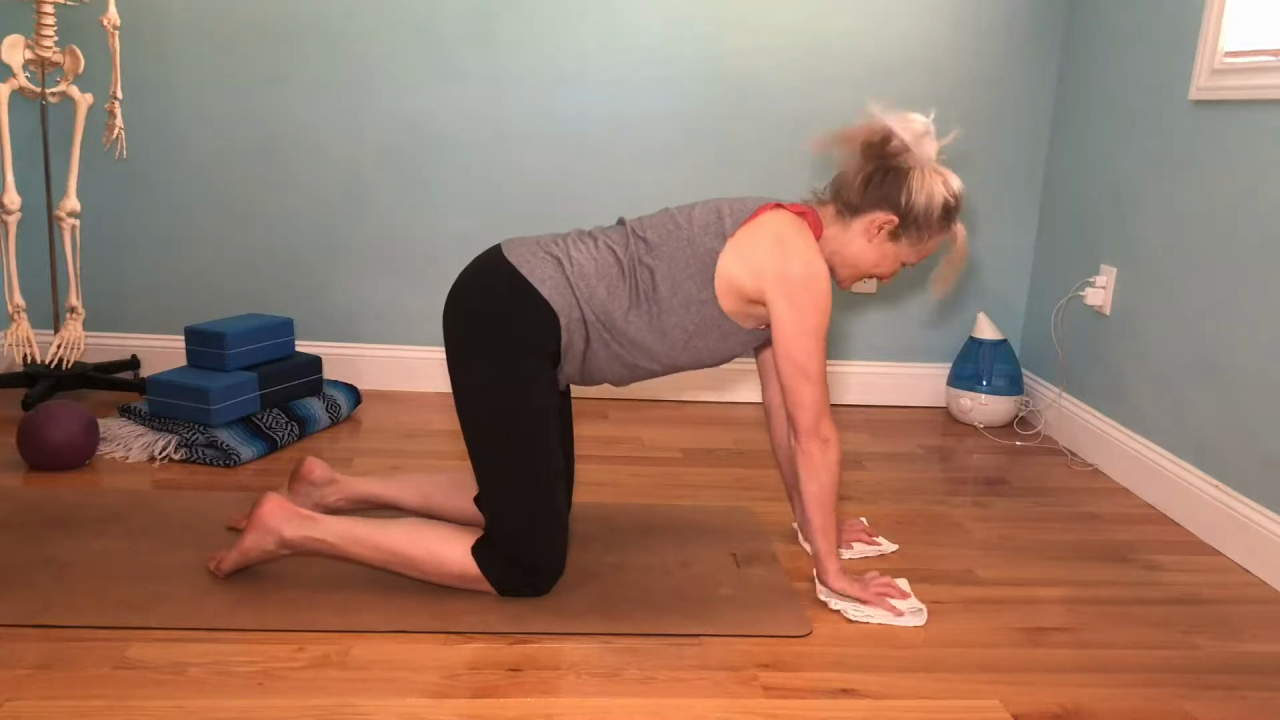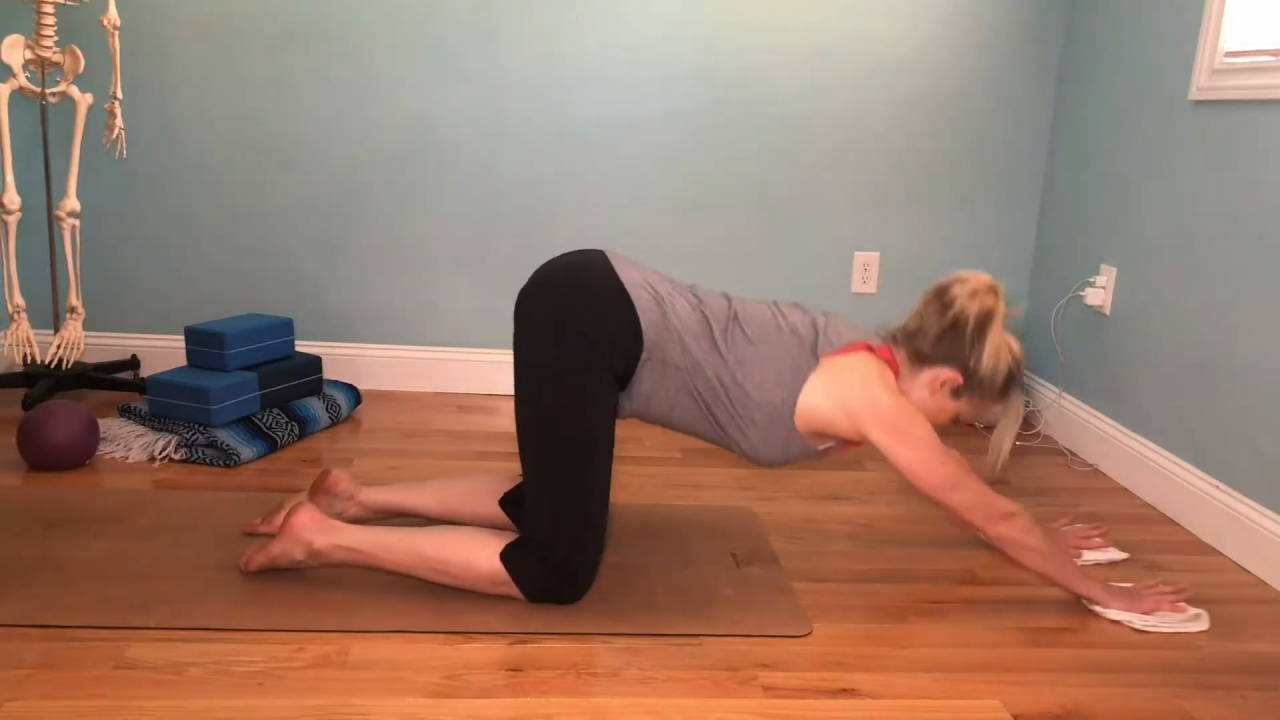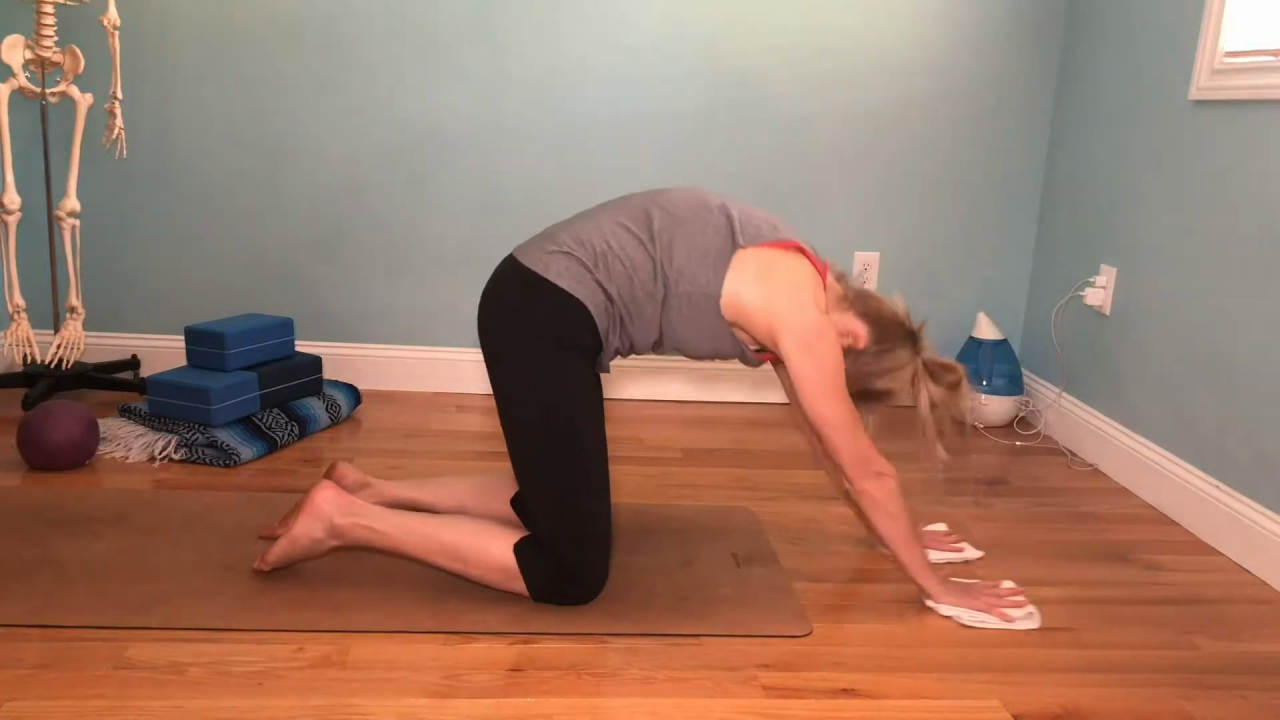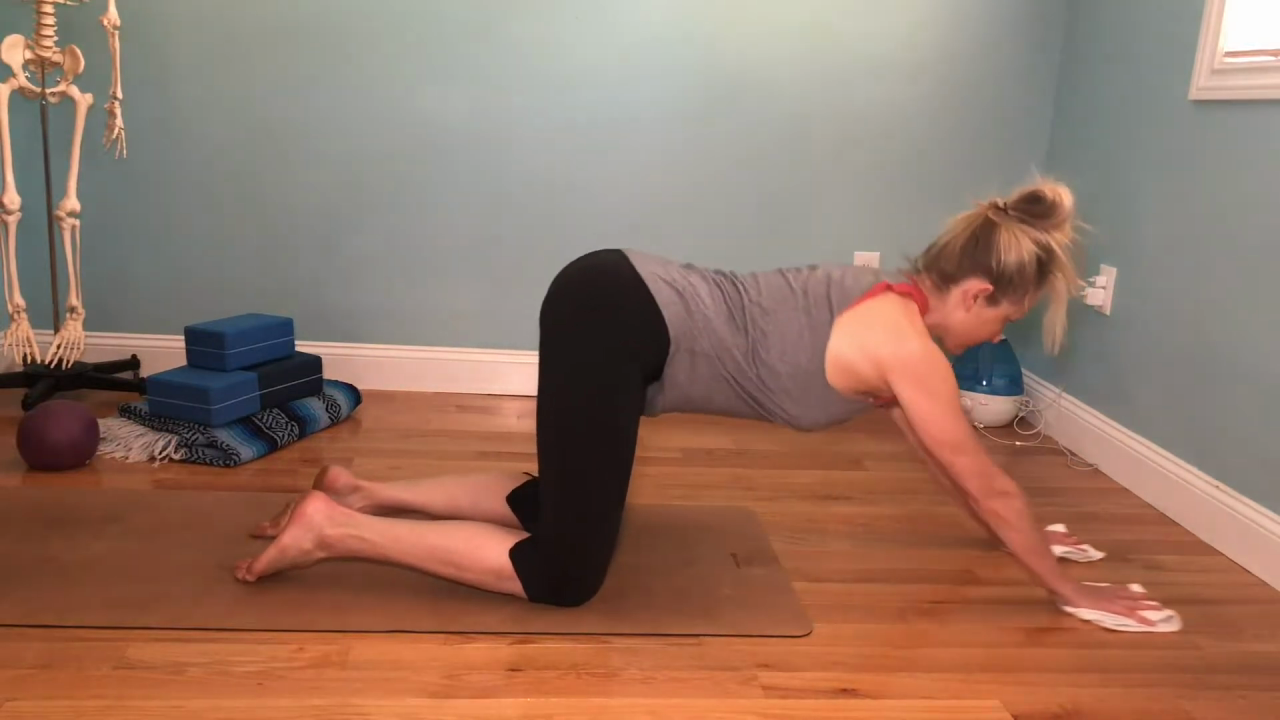
dt=1s
person 1, frame 1
left shoulder: (784, 243)
right shoulder: (799, 261)
left elbow: (783, 413)
right elbow: (814, 433)
left wrist: (813, 521)
right wrist: (831, 573)
left hip: (518, 304)
right hip: (509, 316)
left knee: (530, 501)
right knee: (528, 564)
left ankle: (337, 489)
right ankle: (296, 528)
person 1, frame 2
left shoulder: (868, 360)
right shoulder: (873, 399)
left elbow: (976, 502)
right elbow: (987, 510)
left wrist: (1046, 540)
right wrist: (1102, 592)
left hip: (584, 300)
right hip: (587, 323)
left knee: (550, 505)
right knee: (556, 568)
left ankle: (357, 495)
right ankle: (327, 537)
person 1, frame 3
left shoulder: (797, 287)
right shoulder: (802, 306)
left elbow: (832, 442)
right elbow: (866, 467)
left wrist: (894, 531)
right wrist: (934, 585)
left hip: (541, 301)
right hip: (544, 312)
left knee: (561, 504)
right knee: (573, 570)
left ankle: (372, 489)
right ankle: (346, 519)
person 1, frame 4
left shoulder: (891, 305)
right shoulder: (906, 347)
left elbow: (965, 476)
right elbow: (988, 486)
left wrist: (1012, 531)
right wrist: (1068, 587)
left hip: (607, 301)
right hip: (614, 326)
left knee: (560, 502)
right knee: (564, 571)
left ankle: (364, 491)
right ankle: (336, 529)
